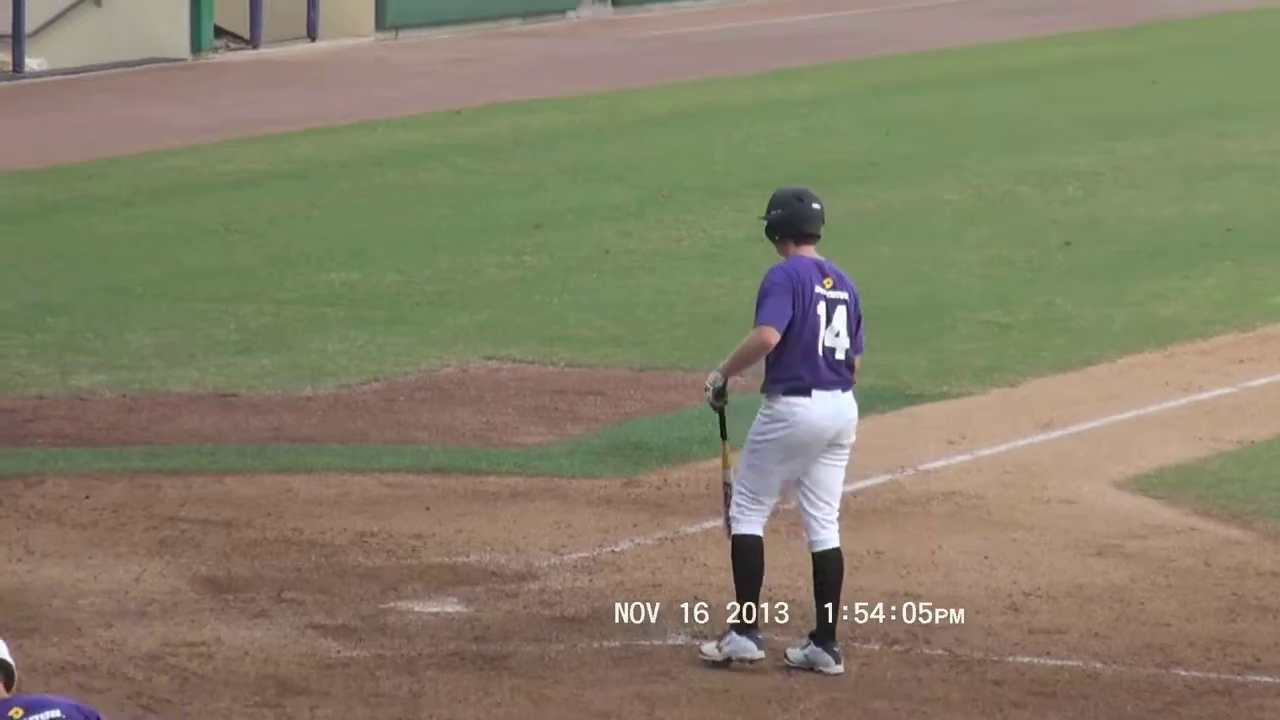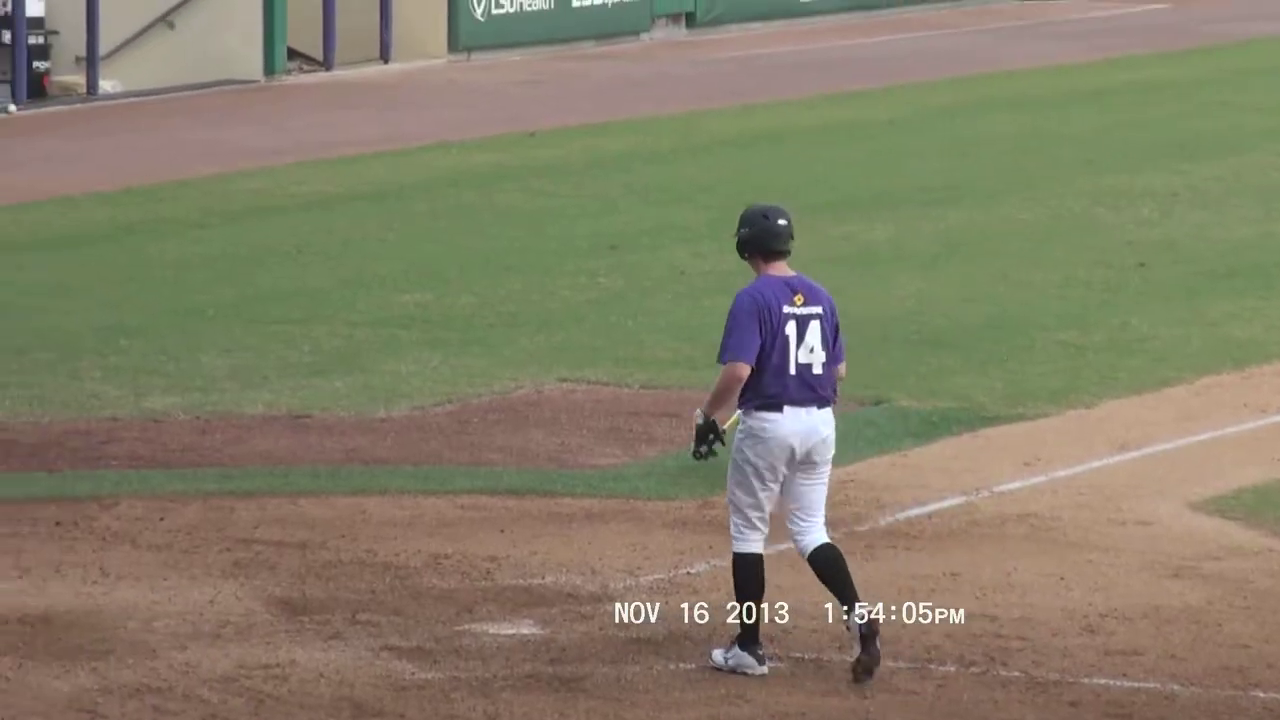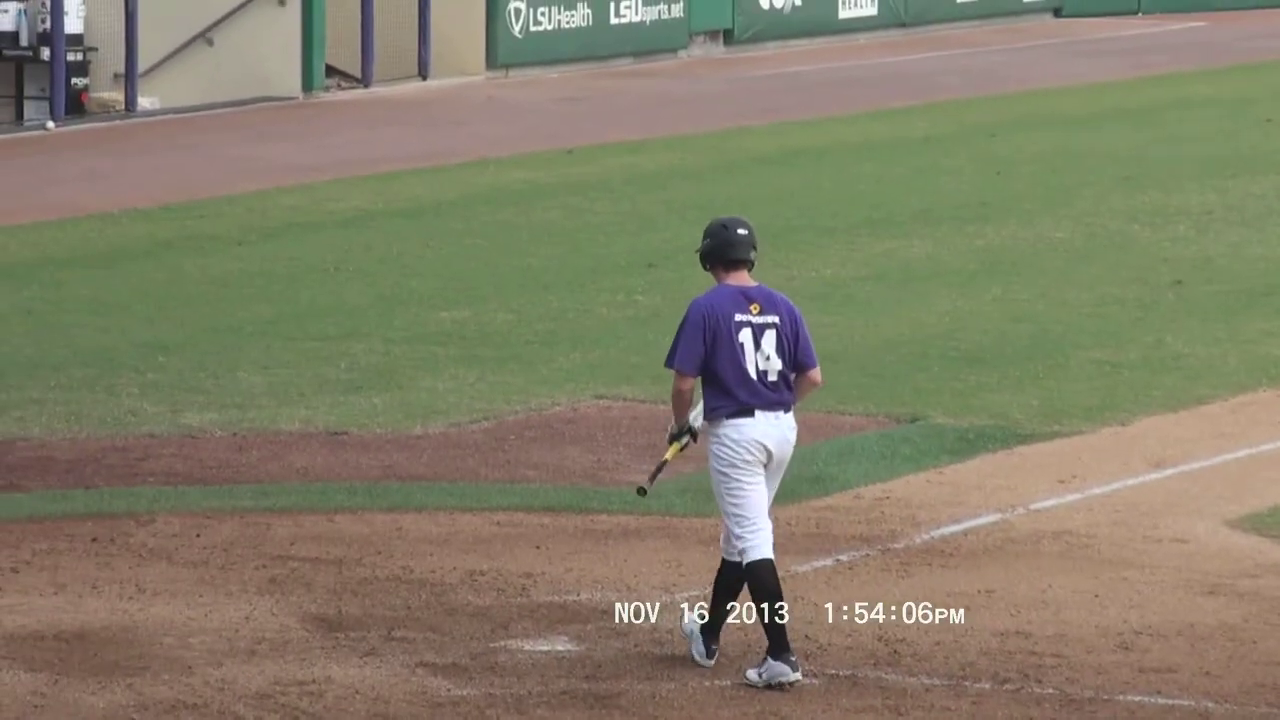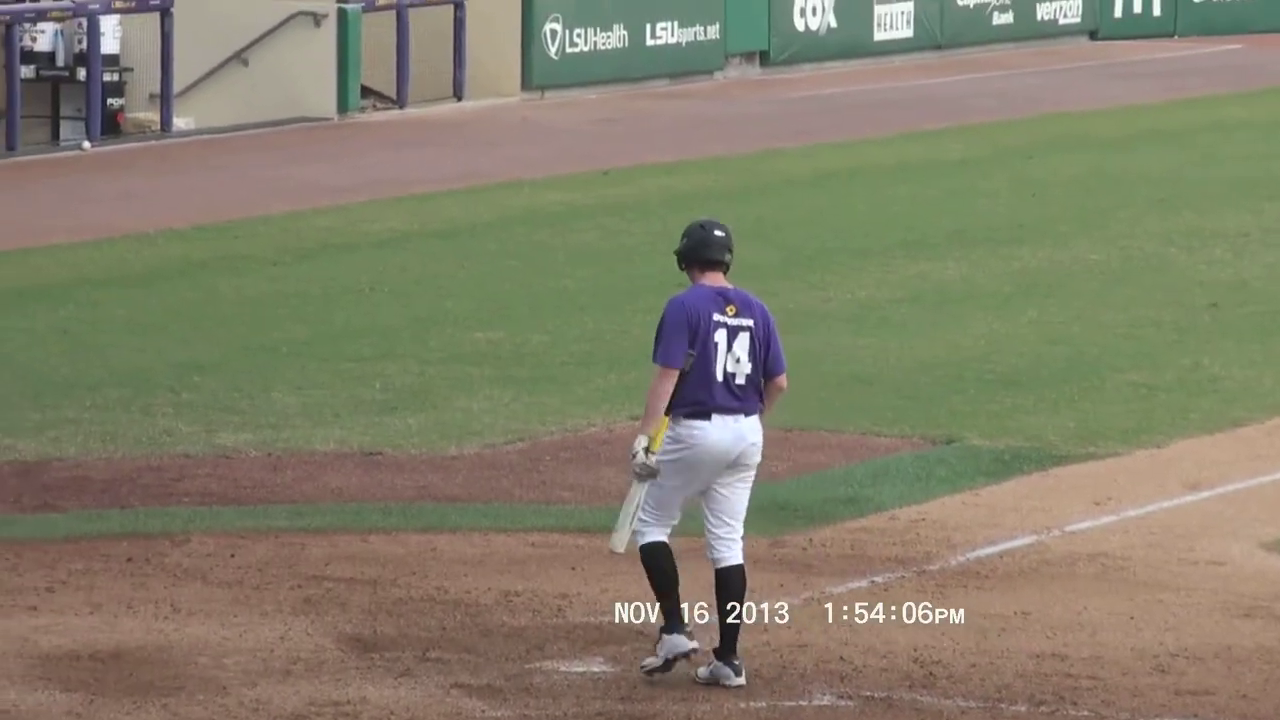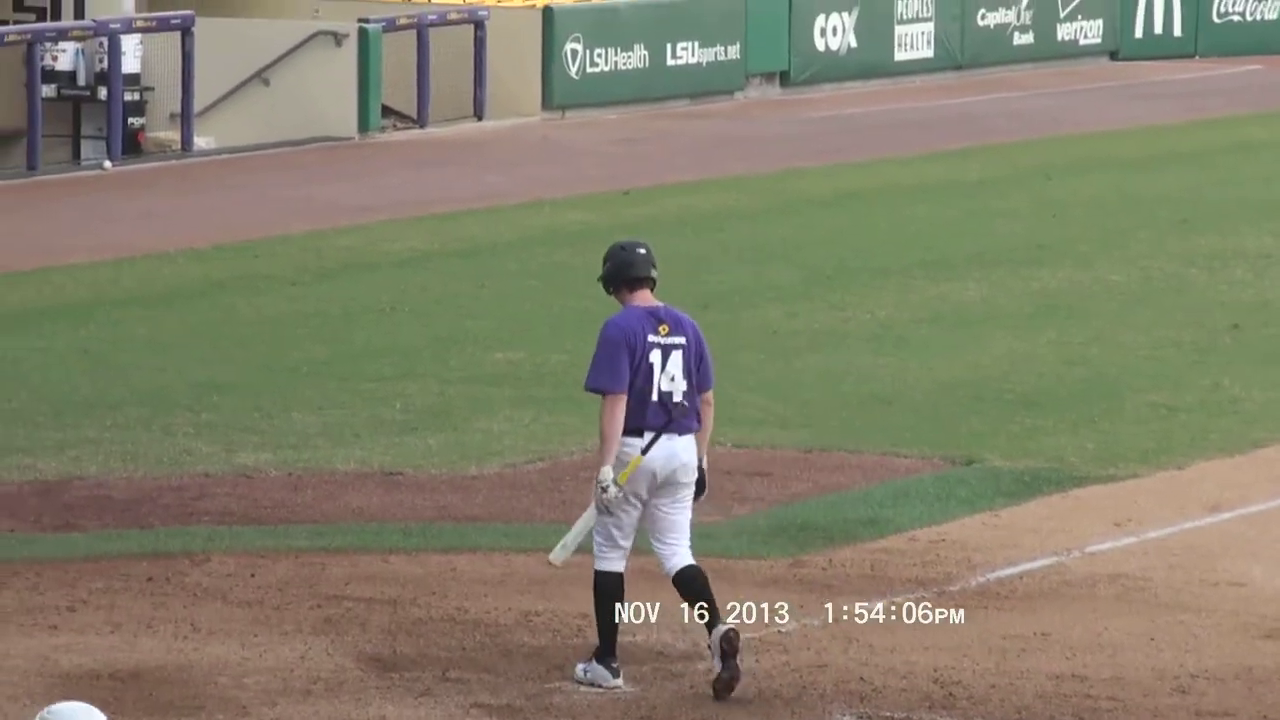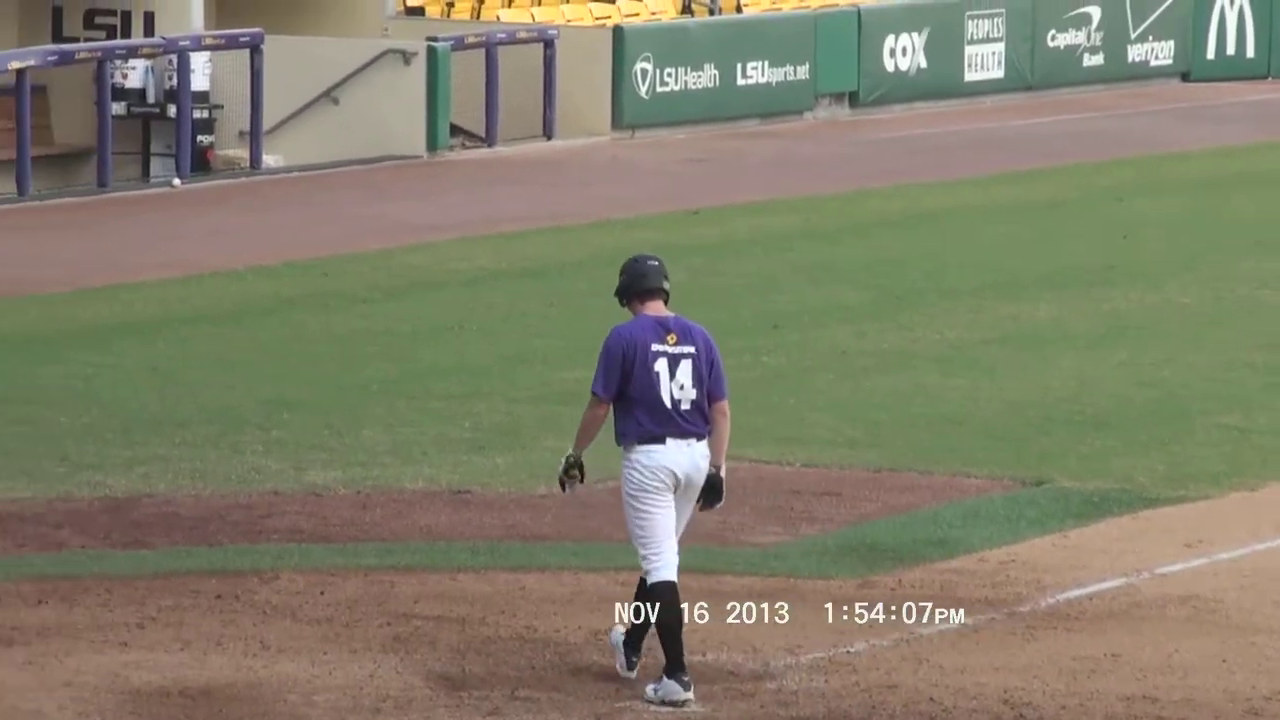
dt=0.4s
person 1, frame 1
left shoulder: (785, 275)
right shoulder: (844, 282)
left elbow: (766, 337)
right elbow: (855, 357)
left wrist: (723, 373)
left hip: (794, 409)
right hip: (843, 408)
left knee: (747, 515)
right knee: (823, 526)
left ankle: (746, 632)
right ankle: (824, 644)
person 1, frame 2
left shoulder: (753, 297)
right shoulder: (820, 297)
left elbow: (737, 372)
right elbow: (838, 370)
left wrist: (707, 415)
left hip: (766, 426)
right hip: (819, 423)
left knee: (748, 533)
right knee: (809, 533)
left ankle: (749, 648)
right ankle: (856, 614)
person 1, frame 3
left shoulder: (705, 307)
right shoulder: (783, 306)
left elbow: (684, 384)
right elbow: (812, 377)
left wrist: (680, 424)
left hip: (736, 433)
right hip: (782, 429)
left knee: (753, 544)
right knee: (739, 532)
left ankle: (780, 654)
right ankle: (708, 635)
person 1, frame 4
left shoulder: (684, 305)
right shoulder: (756, 309)
left elbow: (667, 376)
right elbow: (778, 383)
left wrist: (645, 437)
left hip: (695, 432)
right hip: (747, 432)
left knee: (651, 527)
right knee: (727, 543)
left ankle: (675, 630)
right ankle: (727, 659)
person 1, frame 5
left shoulder: (619, 327)
right shoulder: (687, 327)
left elbow: (614, 403)
right elbow: (705, 401)
left wrist: (605, 469)
right wrist: (698, 459)
left hip: (634, 452)
right hip: (681, 451)
left knee: (610, 554)
right knee: (675, 554)
left ankle: (606, 662)
right ankle: (719, 631)
person 1, frame 6
left shoulder: (625, 336)
right shoulder: (699, 337)
left elbow: (599, 406)
right elbow: (720, 411)
left wrist: (574, 454)
right wrist: (717, 469)
left hip: (649, 459)
right hip: (694, 456)
left knee: (659, 565)
right knee: (660, 555)
left ankle: (675, 675)
right ankle: (632, 648)
